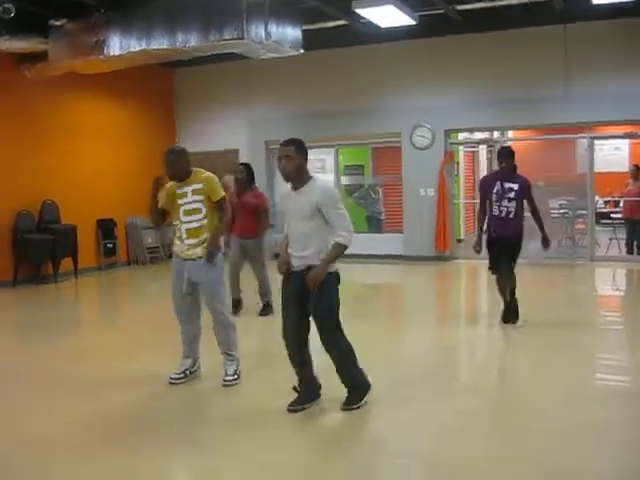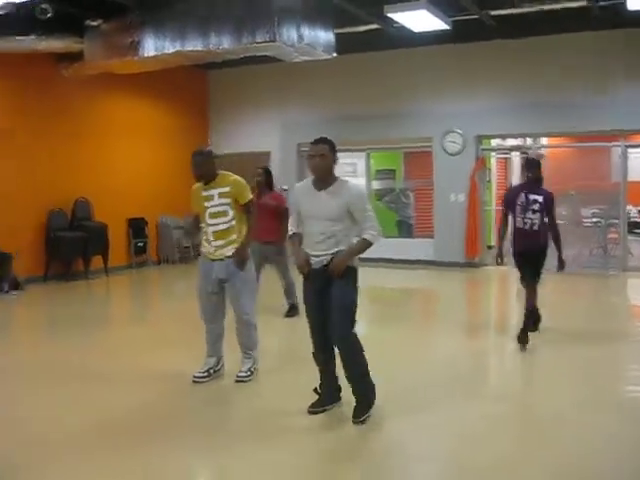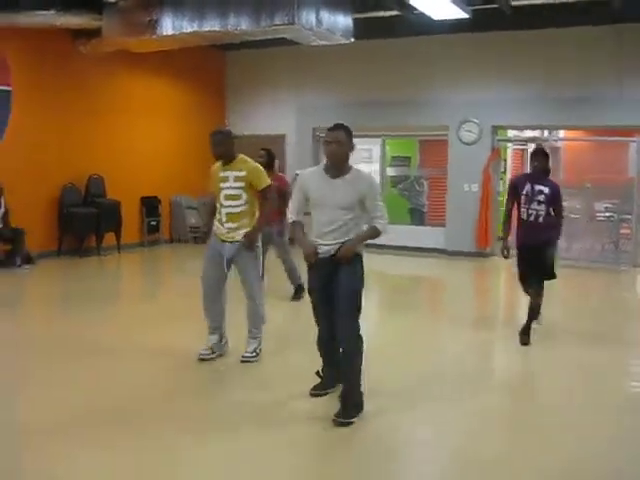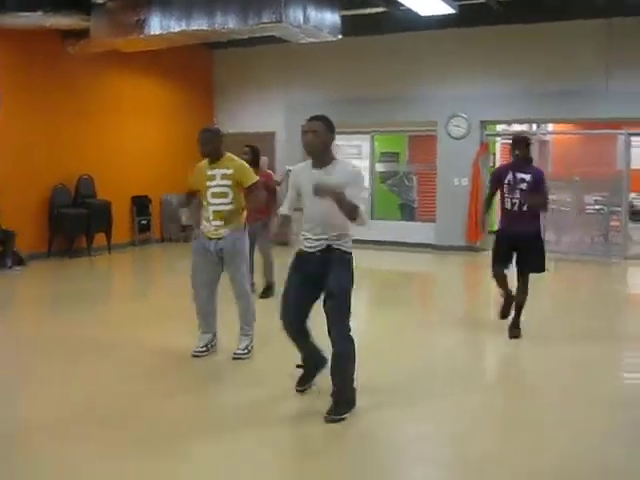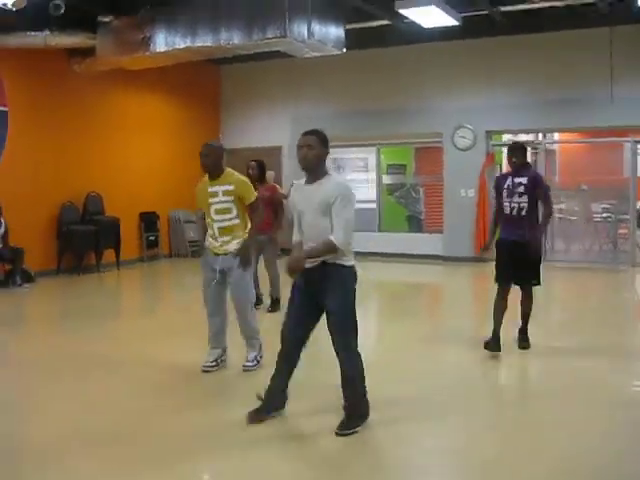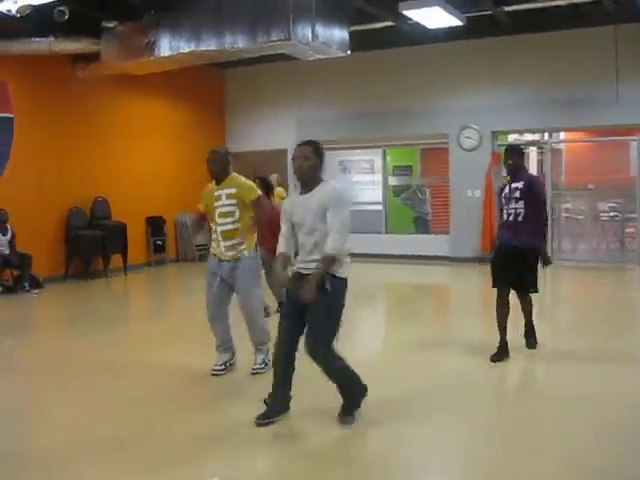
dt=0.2s
person 1, frame 1
left shoulder: (324, 191)
right shoulder: (285, 196)
left elbow: (345, 234)
left wrist: (322, 267)
right wrist: (283, 252)
left hip: (321, 275)
right hip: (294, 275)
left knee: (331, 336)
right knee: (293, 337)
left ankle: (358, 387)
right ankle: (308, 390)
person 1, frame 2
left shoulder: (352, 192)
right shoulder: (298, 191)
left elbow: (371, 232)
left wrist: (346, 256)
right wrist: (298, 253)
left hip: (340, 271)
right hip: (312, 272)
left knee: (342, 334)
right knee: (319, 337)
left ankle: (365, 394)
right ankle: (329, 392)
person 1, frame 3
left shoulder: (365, 182)
right shoulder: (306, 178)
left elbow: (380, 222)
right elbow: (294, 213)
left wrist: (356, 242)
right wrist: (304, 242)
left hip: (348, 260)
right hip: (318, 260)
left knee: (347, 328)
right knee: (325, 327)
left ankle: (352, 400)
right ankle: (332, 375)
person 1, frame 4
left shoulder: (349, 172)
right shoulder: (298, 172)
left elbow: (360, 216)
right elbow: (288, 206)
left wrist: (335, 194)
right wrist: (279, 226)
left hip: (337, 256)
right hip: (306, 254)
left knee: (338, 329)
right knee: (290, 318)
left ankle: (344, 396)
right ankle: (313, 362)
person 1, frame 5
left shoulder: (339, 188)
right shoulder: (296, 192)
left elbow: (342, 239)
left wrist: (304, 255)
right wrist: (294, 260)
left hip: (337, 272)
right hip: (307, 272)
left knee: (345, 346)
right knee: (291, 339)
left ankle: (356, 410)
right ankle: (274, 400)
person 1, frame 6
left shoulder: (334, 194)
right shoulder: (290, 203)
left elbow: (336, 244)
right elbow: (286, 243)
left wrist: (315, 281)
right wrist: (282, 262)
left hip: (329, 279)
right hip: (300, 277)
left knee: (317, 346)
right knee: (284, 344)
left ankle: (353, 393)
right ankle: (279, 402)
person 2, frame 1
left shoulder: (207, 180)
right shoulder: (168, 189)
left elbow: (224, 212)
right elbow: (156, 221)
left wrist: (215, 241)
right wrist: (154, 194)
left hip: (207, 256)
right hip: (181, 258)
left knee: (219, 310)
right knee: (185, 313)
left ankle: (231, 361)
right ankle: (190, 361)
person 2, frame 2
left shoulder: (235, 183)
right shoulder: (196, 190)
left elbow: (252, 215)
left wrist: (244, 247)
left hip: (235, 257)
right hip: (208, 259)
left knee: (243, 311)
right knee: (210, 313)
left ankle: (248, 359)
right ankle: (213, 360)
person 2, frame 3
left shoulder: (251, 168)
right shoulder: (215, 170)
left elbow: (268, 201)
left wrist: (256, 231)
right wrist: (208, 227)
left hip: (245, 240)
right hip: (218, 239)
left knee: (253, 292)
right knee: (210, 288)
left ankle: (254, 340)
right ankle: (216, 338)
person 2, frame 4
left shoulder: (238, 166)
right shoulder: (199, 168)
left elbow: (258, 194)
right elbow: (192, 194)
left wrist: (239, 211)
left hip: (232, 236)
right hip: (205, 237)
left knee: (241, 289)
right knee: (202, 287)
left ankle: (246, 337)
right ankle: (208, 335)
person 2, frame 5
left shoulder: (239, 182)
right shoulder: (202, 186)
left elbow: (256, 213)
left wrist: (248, 245)
right wrist: (205, 245)
left hip: (237, 253)
right hip: (212, 254)
left knee: (243, 303)
right knee: (213, 305)
left ankle: (254, 348)
right ankle: (217, 350)
person 2, frame 6
left shoulder: (243, 185)
right shoulder: (208, 191)
left elbow: (265, 209)
right elbow: (203, 216)
left wrist: (252, 225)
right wrist: (198, 224)
left hip: (243, 257)
right hip: (217, 259)
left knee: (251, 308)
right knee: (215, 310)
left ankle: (262, 352)
right ankle: (226, 353)
person 3, frame 1
left shoulder: (522, 182)
right shoulder: (486, 181)
left elbow: (533, 209)
right elbow: (482, 209)
left wrist: (544, 234)
right wrist: (479, 236)
left hip: (514, 235)
right hip: (494, 235)
left knee: (507, 268)
right knee: (499, 272)
left ankle: (512, 302)
right ankle: (507, 305)
person 3, frame 2
left shoulder: (547, 196)
right shoulder: (512, 193)
left elbow: (552, 225)
right elbow: (504, 221)
left wrist: (560, 254)
right wrist: (500, 248)
left hip: (538, 247)
right hip: (520, 247)
left knee: (530, 284)
right knee: (529, 283)
left ankle: (525, 328)
right ankle: (534, 315)
person 3, frame 3
left shoulder: (553, 188)
right shoulder: (517, 182)
left elbow: (558, 219)
right elbow: (508, 212)
left wrist: (554, 245)
right wrist: (505, 239)
left hip: (544, 242)
right hip: (523, 241)
left knee: (537, 285)
right knee: (527, 285)
left ankle: (527, 328)
right ankle: (535, 306)
person 3, frame 4
left shoulder: (536, 174)
right shoulder: (500, 171)
left elbow: (544, 204)
right elbow: (490, 196)
left wrist: (533, 200)
right wrist: (483, 217)
left hip: (529, 232)
right hip: (506, 230)
left knee: (523, 277)
right knee: (497, 270)
left ankle: (516, 321)
right ankle: (507, 296)
person 3, frame 5
left shoulder: (534, 177)
right shoulder: (501, 180)
left elbow: (548, 209)
left wrist: (539, 234)
right wrist: (490, 237)
left hip: (529, 240)
right hip: (506, 239)
left knee: (526, 287)
right knee: (502, 287)
left ankle: (523, 330)
right ankle: (495, 337)
person 3, frame 6
left shoulder: (532, 182)
right shoulder: (504, 188)
left elbow: (543, 216)
left wrist: (543, 249)
right wrist: (497, 242)
left hip: (528, 246)
right hip: (505, 246)
left knee: (523, 294)
right knee: (502, 294)
left ankle: (529, 328)
right ankle: (502, 345)
person 4, frame 1
left shoulder: (258, 195)
right shoulder: (234, 195)
left elbow: (264, 220)
right elbow: (231, 217)
left wrist: (260, 239)
right wrist: (229, 234)
left hip: (253, 239)
right hip: (237, 238)
left knee: (260, 273)
right knee: (233, 271)
left ankle: (267, 303)
right ankle: (236, 300)
person 4, frame 2
left shoulder: (278, 198)
right shoulder: (254, 198)
left elbow: (285, 221)
right elbow: (252, 219)
left wrist: (282, 241)
right wrist: (250, 238)
left hip: (274, 244)
right hip: (257, 243)
left knee: (285, 275)
left ankle: (293, 304)
person 4, frame 3
left shoulder: (280, 179)
left elbow: (287, 202)
left wrist: (282, 222)
left hip: (276, 225)
left knee: (285, 256)
left ankle: (298, 286)
person 4, frame 4
left shoulder: (266, 175)
left elbow: (273, 197)
left wrist: (269, 217)
left hip: (261, 221)
right hip: (246, 220)
left knee: (266, 253)
right knee: (246, 254)
left ankle: (269, 284)
right ankle: (249, 283)
person 4, frame 5
left shoulder: (272, 189)
left elbow: (280, 211)
left wrist: (275, 230)
left hip: (268, 234)
left knee: (271, 267)
left ankle: (275, 298)
right ankle: (257, 296)
person 4, frame 6
left shoulder: (273, 210)
left elbow: (280, 231)
left wrist: (277, 252)
left hip: (271, 250)
right hip: (258, 247)
left knee: (272, 280)
left ankle: (281, 301)
